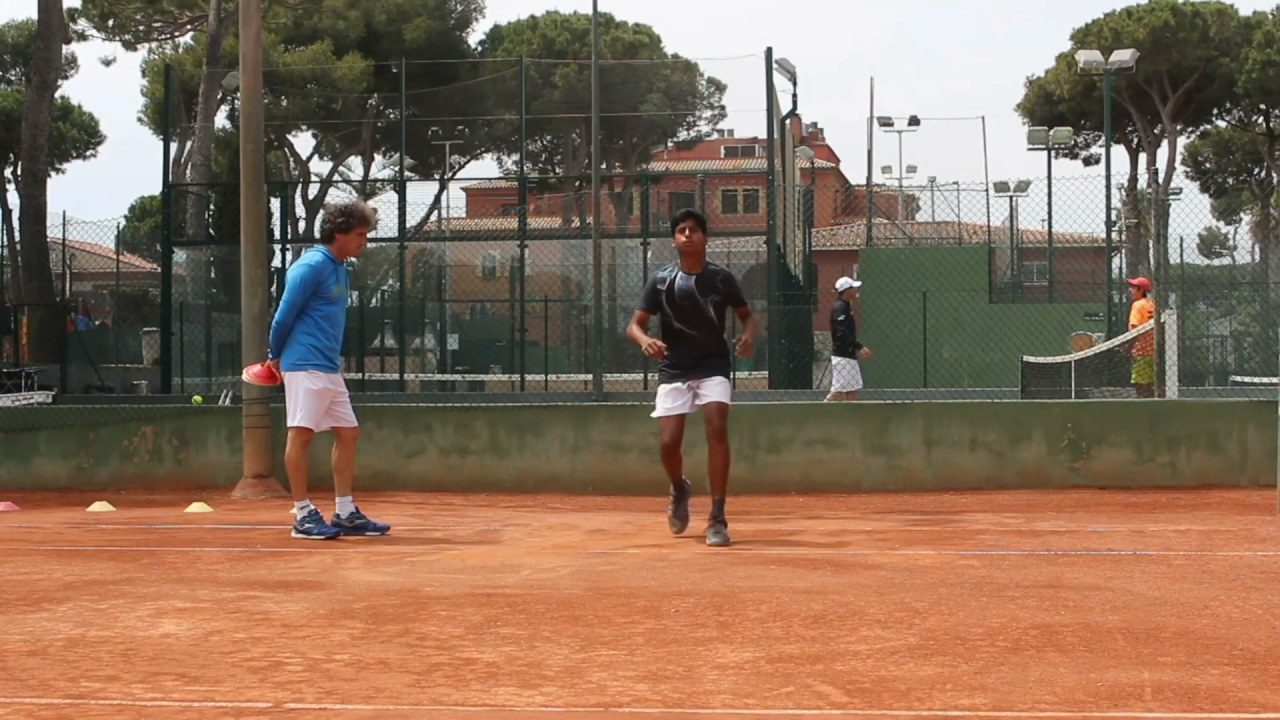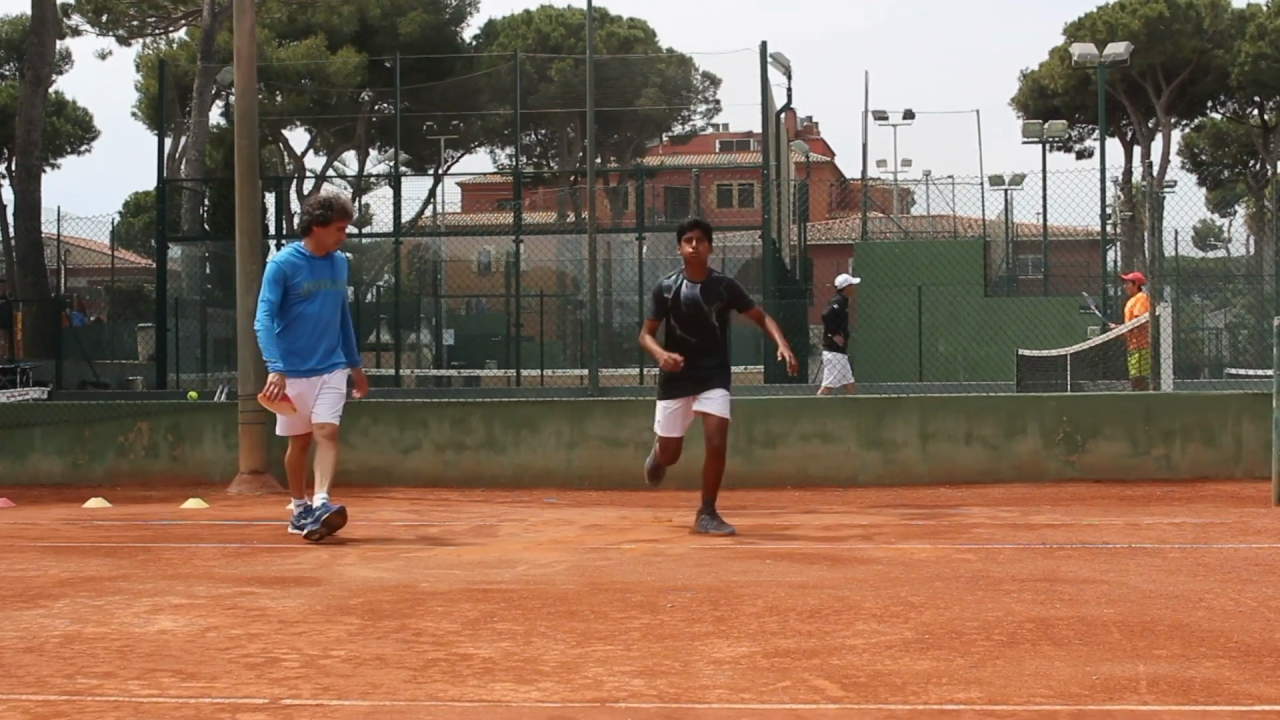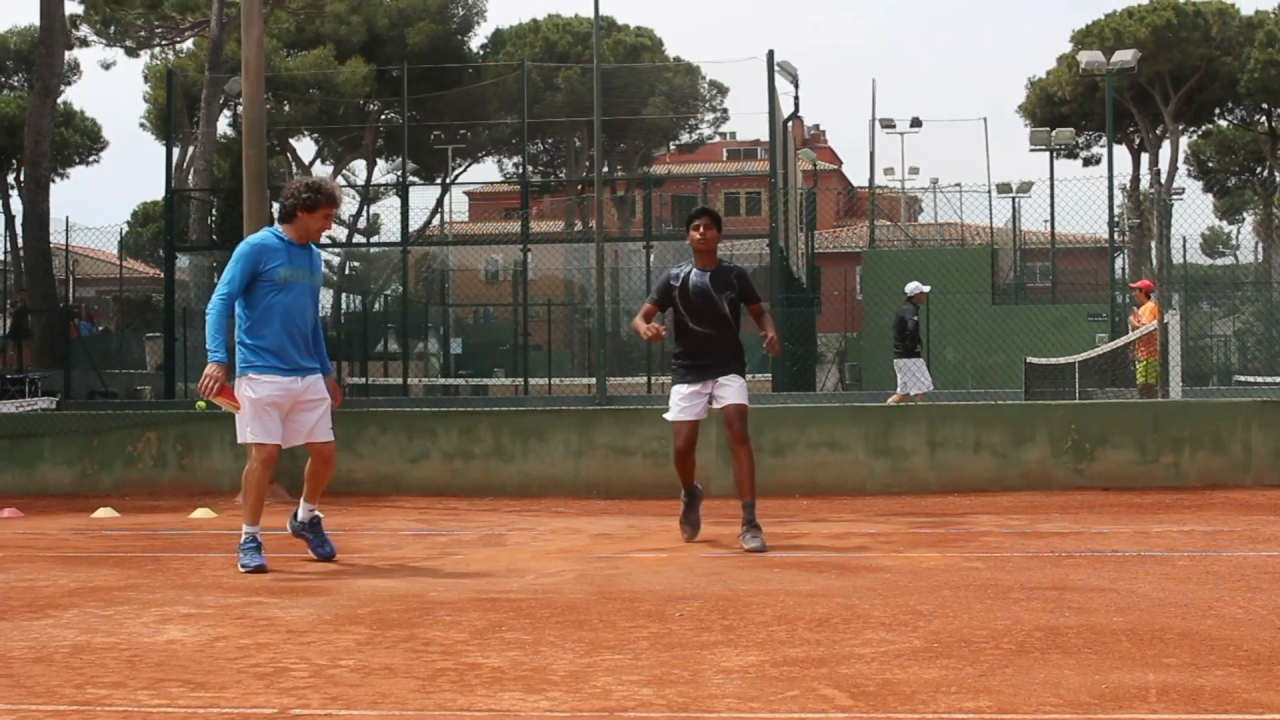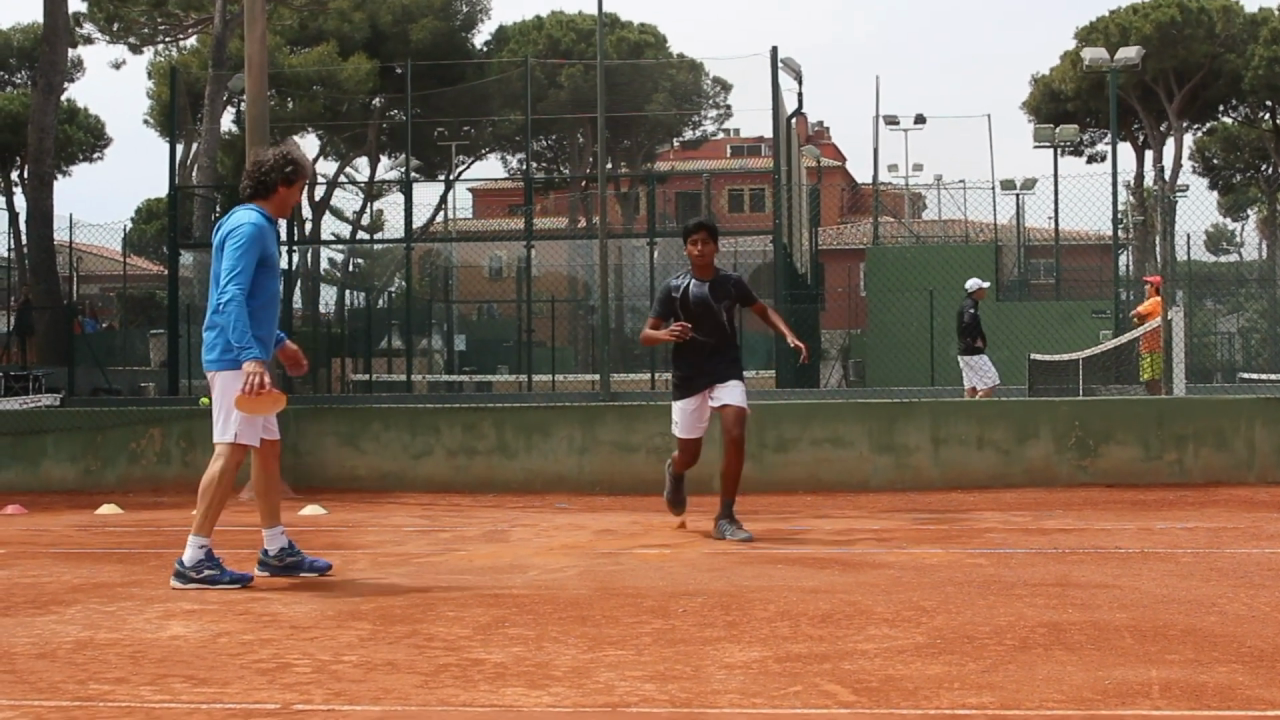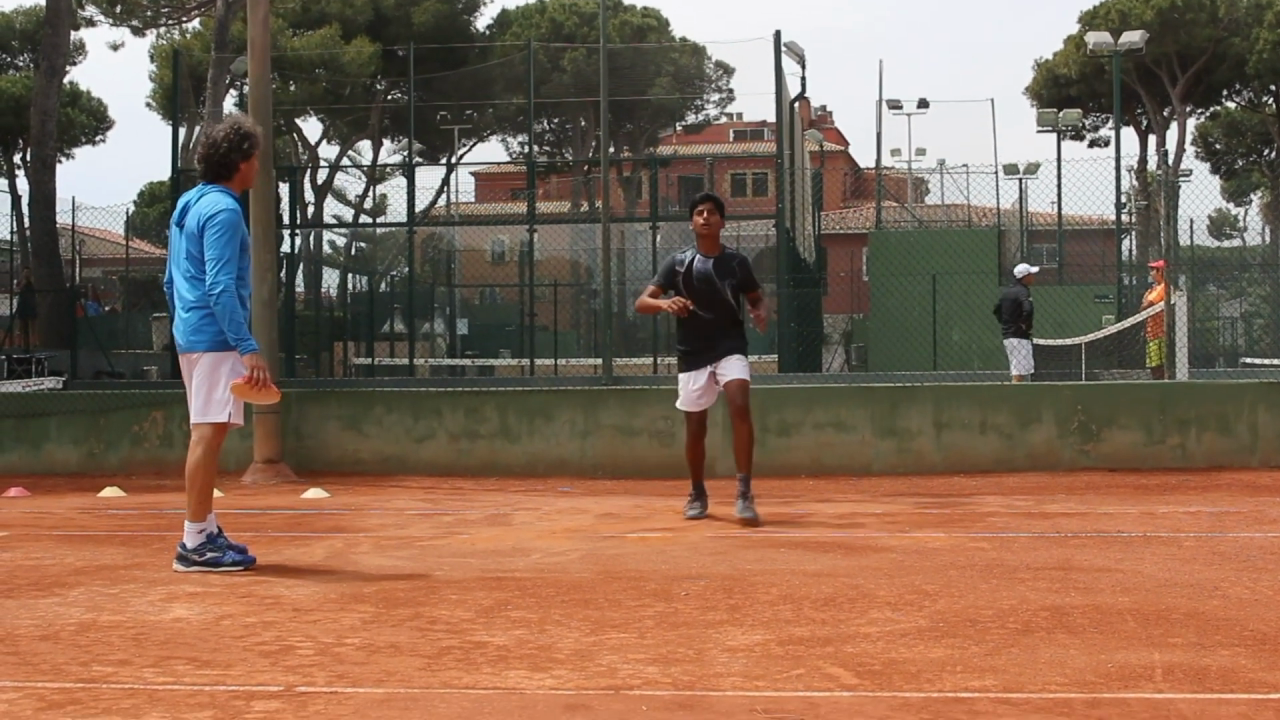
dt=1s
person 1, frame 1
left shoulder: (339, 267)
right shoulder: (312, 266)
right elbow: (284, 316)
right wrist: (275, 355)
left hip: (330, 368)
right hip: (306, 366)
left knee: (348, 434)
right knee: (301, 434)
left ankle: (346, 513)
right ankle: (303, 515)
person 1, frame 2
left shoulder: (340, 263)
right shoulder: (282, 264)
right elbow: (264, 319)
left wrist: (355, 363)
right wrist: (276, 369)
left hip: (332, 368)
right hip: (293, 370)
left knee: (326, 433)
right knee: (299, 441)
left ankle: (321, 506)
right ankle: (300, 509)
person 1, frame 3
left shoulder: (314, 258)
right shoulder: (256, 248)
right elbow: (220, 303)
left wrist: (327, 370)
right wrist: (217, 358)
left hip: (307, 375)
right hip: (261, 373)
left knee: (324, 451)
right knee: (264, 454)
left ankle: (306, 516)
right ankle: (249, 540)
person 1, frame 4
left shoulder: (258, 227)
right shoulder: (248, 226)
right elbow: (230, 298)
left wrist: (276, 342)
right wrist: (251, 355)
left hip: (249, 358)
right hip: (238, 362)
left knee: (267, 450)
right knee: (232, 452)
left ankle: (277, 549)
right ankle: (194, 559)
person 1, frame 5
left shoulder: (189, 204)
right shoulder: (222, 210)
left elbow: (172, 282)
right elbow: (221, 288)
right wrist: (248, 347)
left hip: (193, 336)
right hip: (216, 339)
left knee: (207, 435)
right knee: (209, 434)
left ankle: (206, 532)
right ankle: (194, 543)
person 2, frame 1
left shoulder: (722, 278)
right shoulder: (660, 280)
left elbow: (747, 315)
right elbow: (634, 325)
left wrist: (748, 335)
right wrist: (646, 340)
left hip: (713, 365)
right hip: (674, 367)
left knee: (717, 430)
right knee: (669, 442)
left ankle: (717, 517)
right ankle: (679, 490)
person 2, frame 2
left shoulder: (726, 286)
right shoulder: (665, 288)
left elbow: (761, 317)
right elbow: (646, 335)
left wrist: (783, 345)
right wrist: (661, 355)
left hip: (714, 376)
right hip: (675, 378)
left knee: (716, 445)
right knee: (670, 453)
left ankle: (707, 512)
right ankle: (658, 452)
person 2, frame 3
left shoulder: (736, 275)
right shoulder: (674, 277)
left elbow: (759, 312)
right elbow: (641, 318)
left wrist: (769, 331)
right wrist: (646, 329)
left hip: (728, 367)
right hip: (688, 369)
left knee: (738, 433)
right knee: (683, 446)
left ankle: (749, 522)
right ankle: (690, 495)
person 2, frame 4
left shoulder: (733, 283)
right shoulder: (673, 288)
left elbow: (763, 310)
right elbow: (646, 334)
left wrist: (790, 336)
right wrist: (665, 334)
left hip: (726, 372)
right hip: (688, 377)
left knee: (735, 436)
right knee: (688, 455)
left ankle: (726, 516)
right ankle: (674, 469)
person 2, frame 5
left shoulder: (737, 262)
right shoulder: (677, 262)
left elbow: (756, 299)
right elbow: (643, 301)
left wrist: (761, 315)
right wrist: (664, 303)
left hip: (730, 348)
right hip: (692, 353)
left knee: (740, 407)
right knee: (695, 430)
left ankle: (744, 493)
right ankle: (697, 493)
